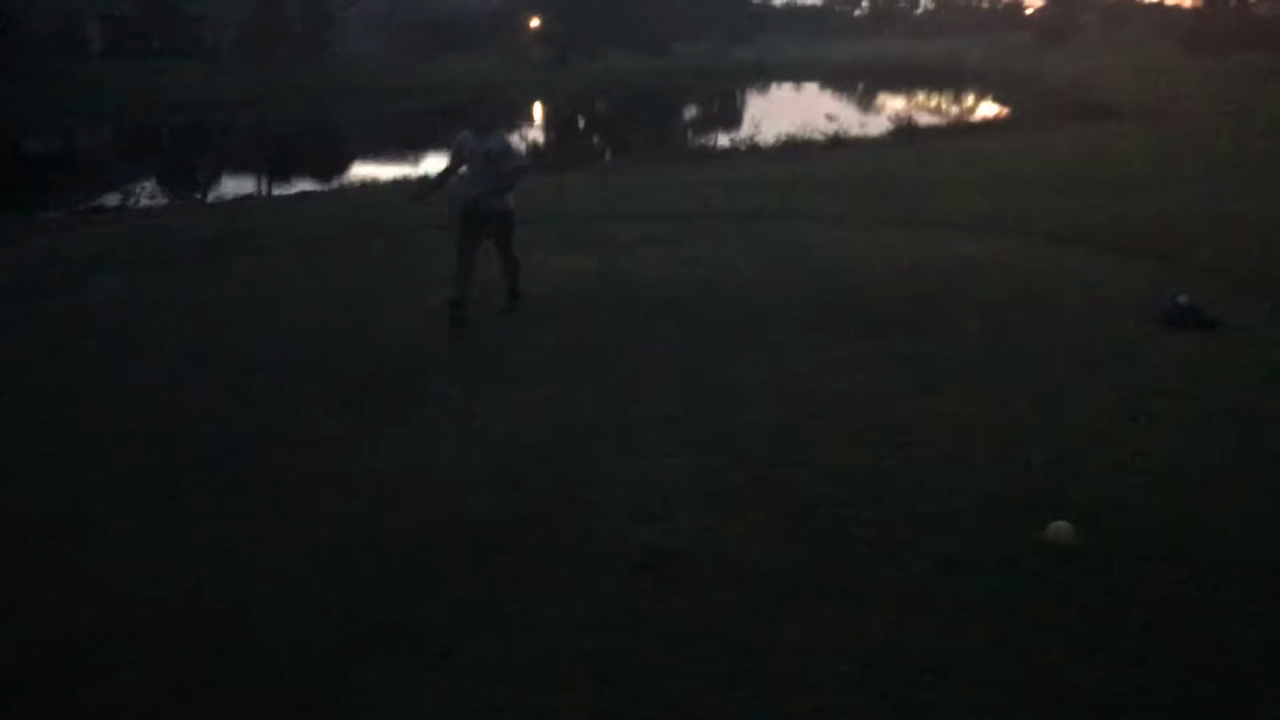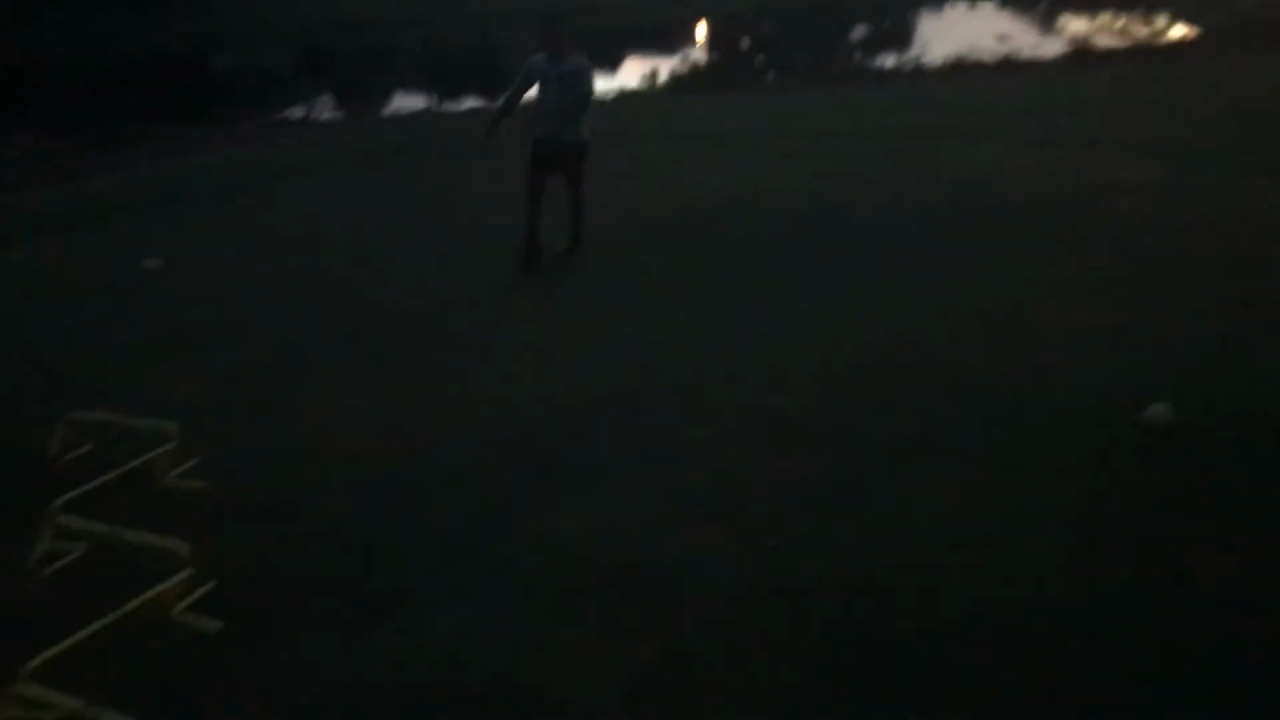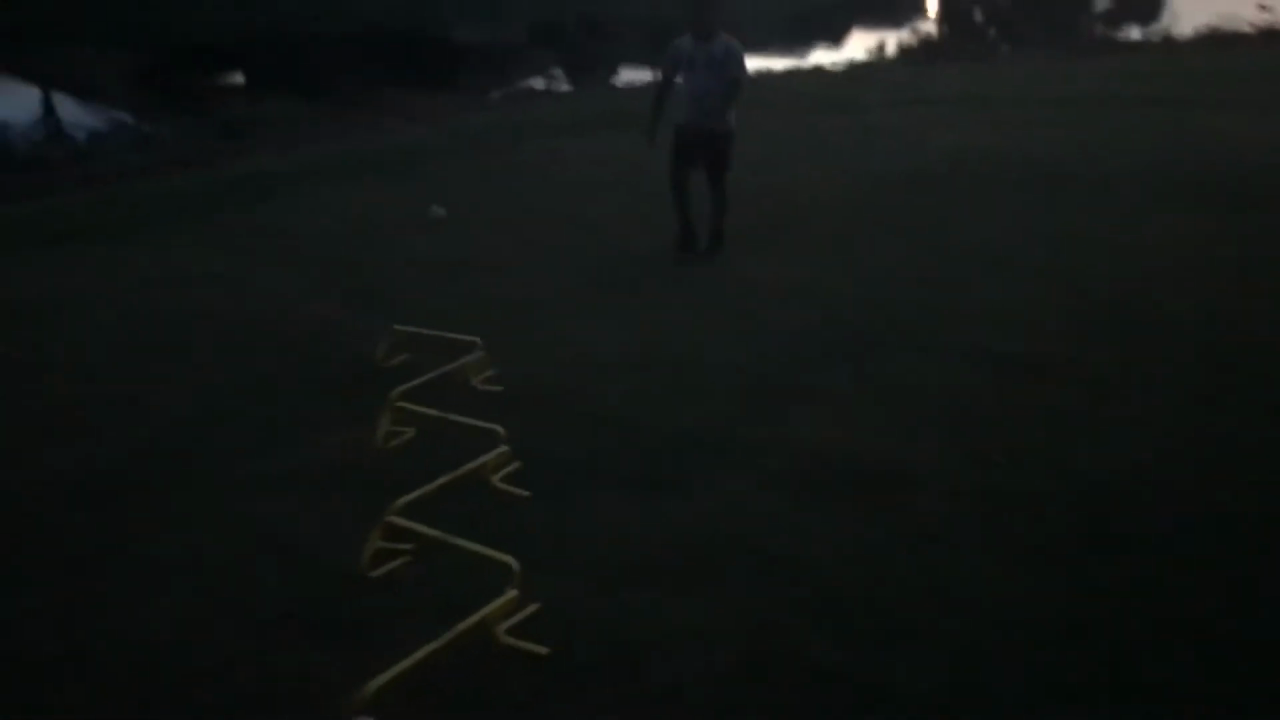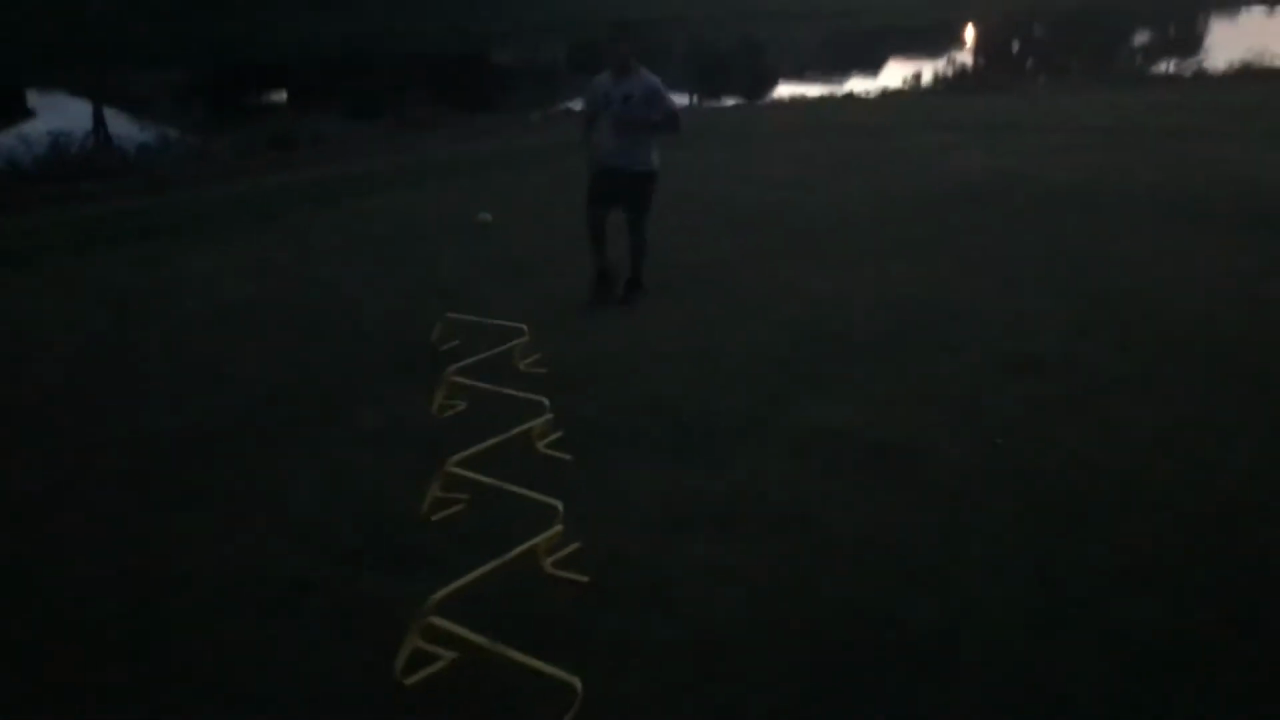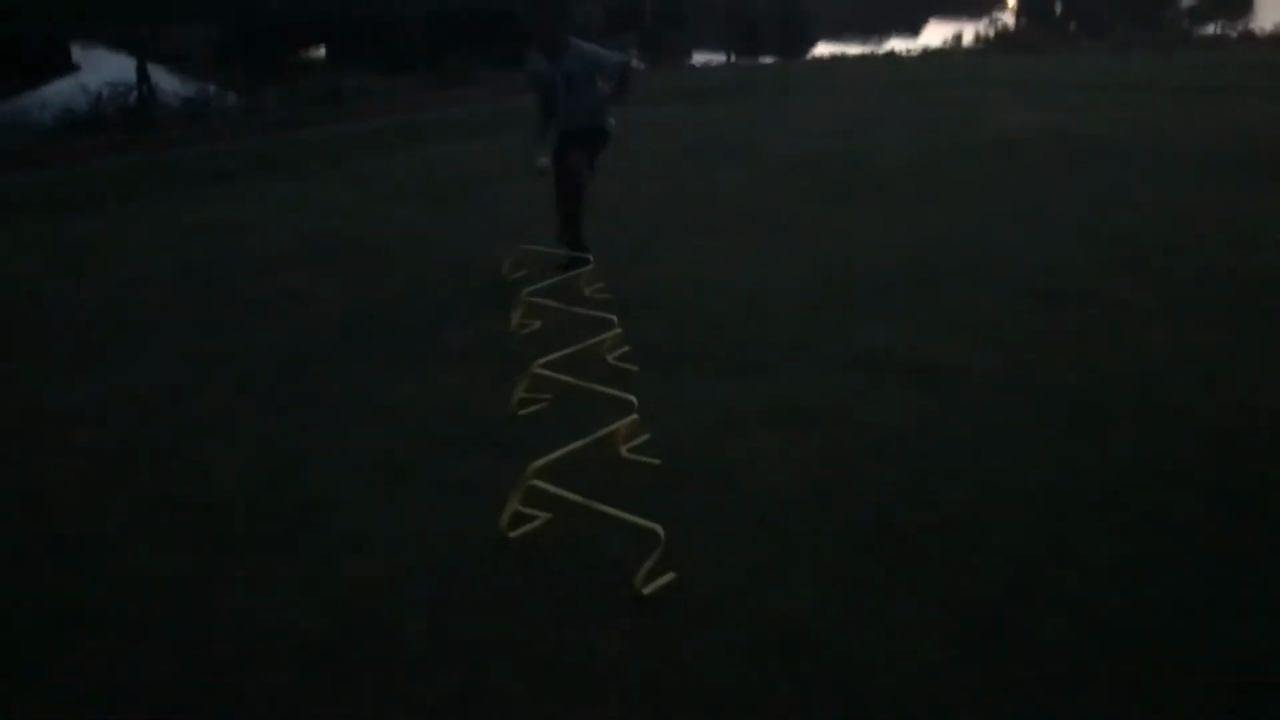
dt=1s
person 1, frame 1
left shoulder: (500, 143)
right shoulder: (464, 139)
left elbow: (511, 179)
right elbow: (452, 168)
left wrist: (483, 195)
right wrist: (430, 186)
left hip: (498, 208)
right hip: (470, 206)
left knee: (506, 252)
right knee: (464, 252)
left ankle: (514, 292)
right ankle: (459, 307)
person 1, frame 2
left shoulder: (581, 66)
right shoulder: (537, 63)
left elbow: (582, 105)
right elbow: (516, 94)
left wrist: (548, 117)
right wrist: (496, 122)
left hip: (574, 138)
right hip: (544, 136)
left knee: (575, 188)
right knee: (534, 186)
left ankle: (576, 236)
right ankle: (532, 243)
person 1, frame 3
left shoulder: (730, 48)
right shoulder: (680, 47)
left elbow: (734, 91)
right elbow: (666, 84)
left wrist: (712, 119)
right wrist: (654, 120)
left hip: (719, 125)
right hip: (687, 122)
left knee: (717, 181)
right knee: (677, 177)
left ankle: (717, 233)
right ankle: (686, 230)
person 1, frame 4
left shoulder: (648, 84)
right shoulder: (598, 84)
left elbow: (673, 123)
right elbow: (590, 123)
left wrist: (638, 123)
right wrist: (593, 151)
left hip: (640, 165)
right hip: (607, 163)
left knee: (636, 223)
right knee: (594, 218)
left ankle: (636, 280)
right ankle: (602, 273)
person 1, frame 5
left shoulder: (585, 54)
right shoulder: (536, 63)
left elbow: (623, 67)
left wrist: (606, 103)
right wrist: (543, 137)
left hip: (595, 124)
right hip: (565, 127)
left knee: (574, 165)
right knee: (562, 188)
left ankle: (572, 224)
right ankle: (577, 249)
